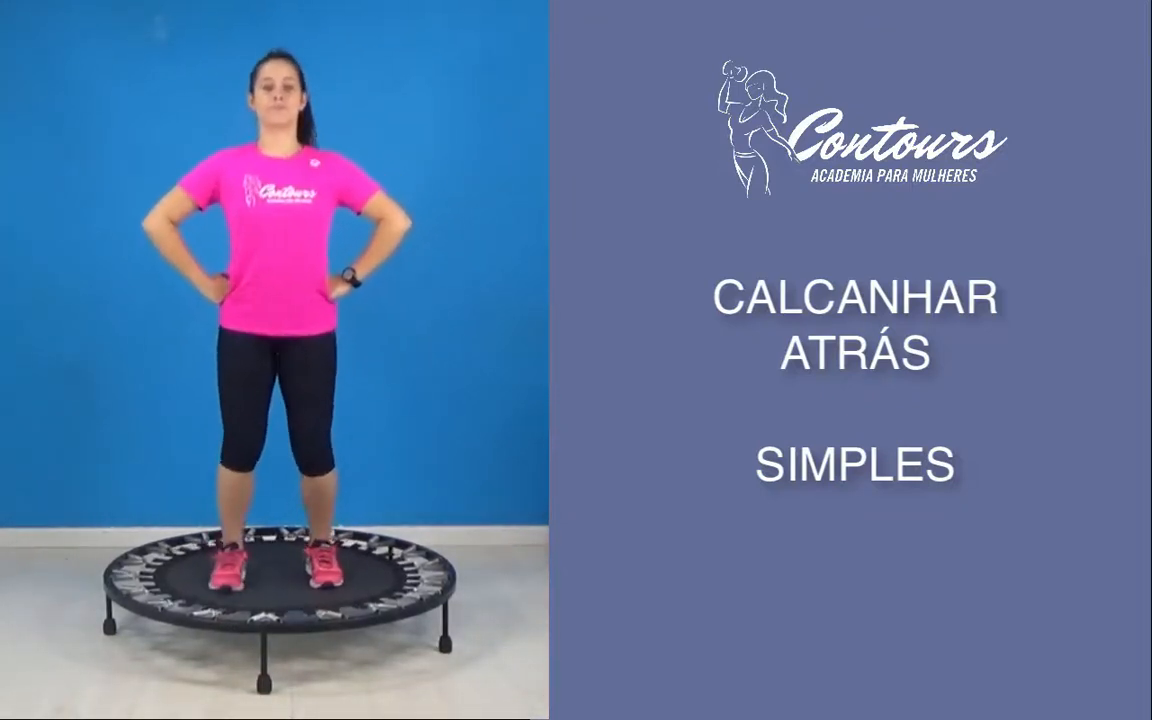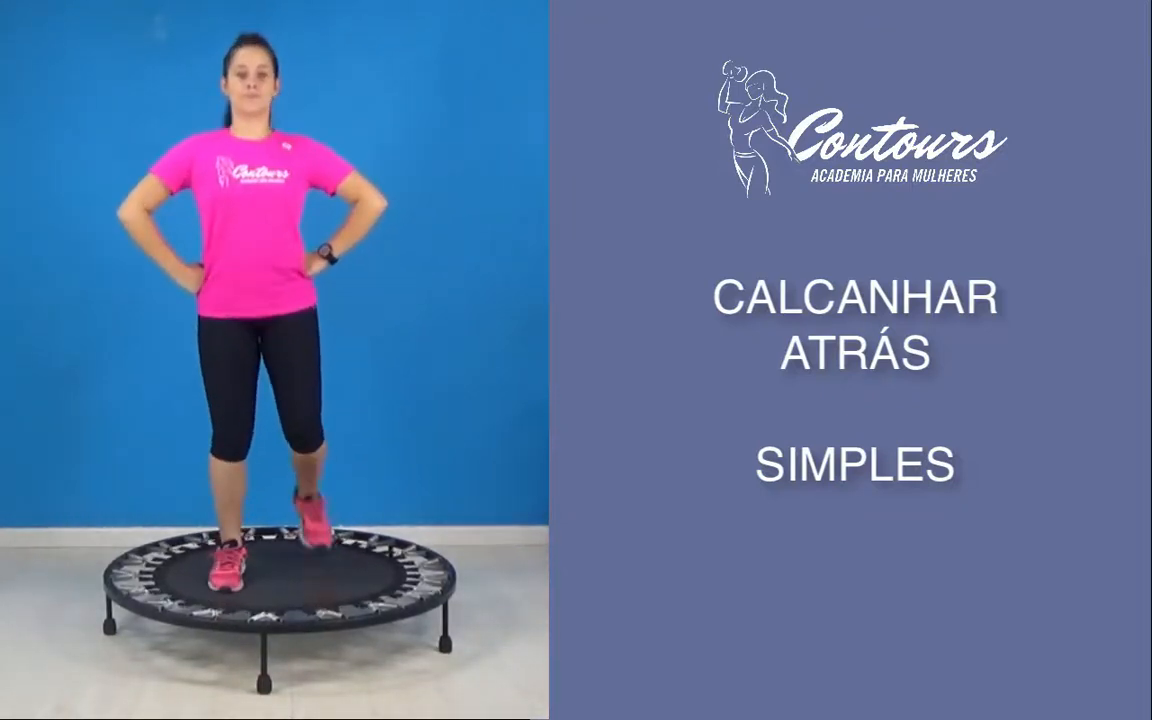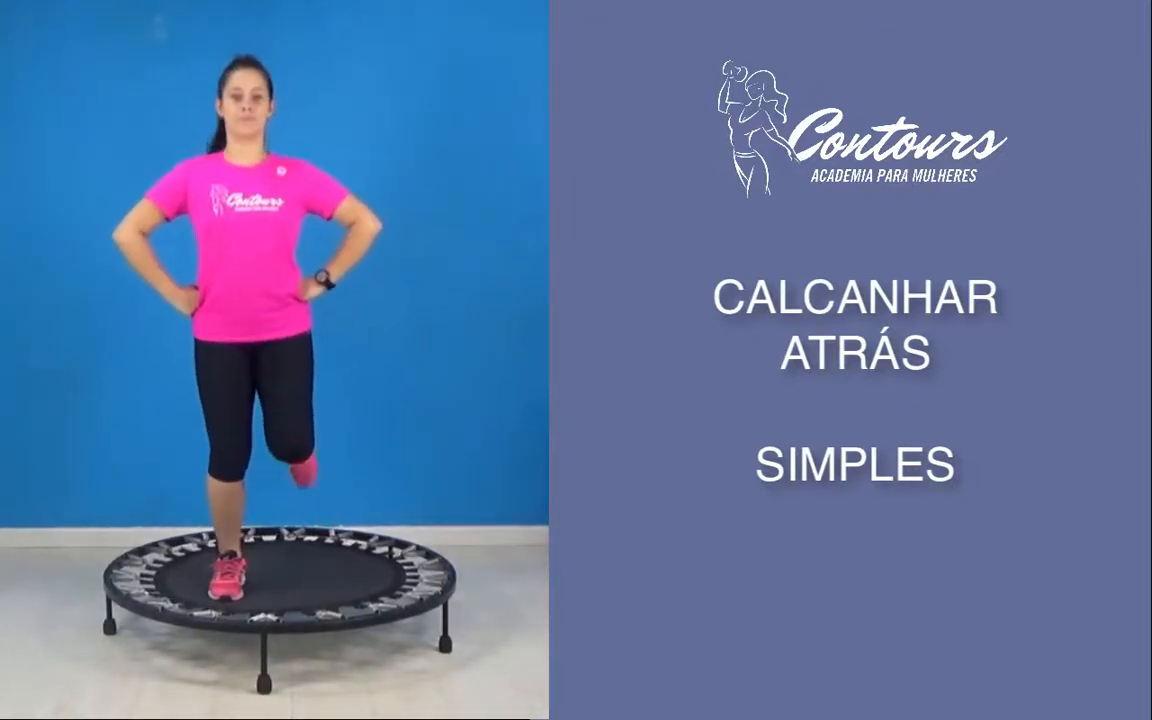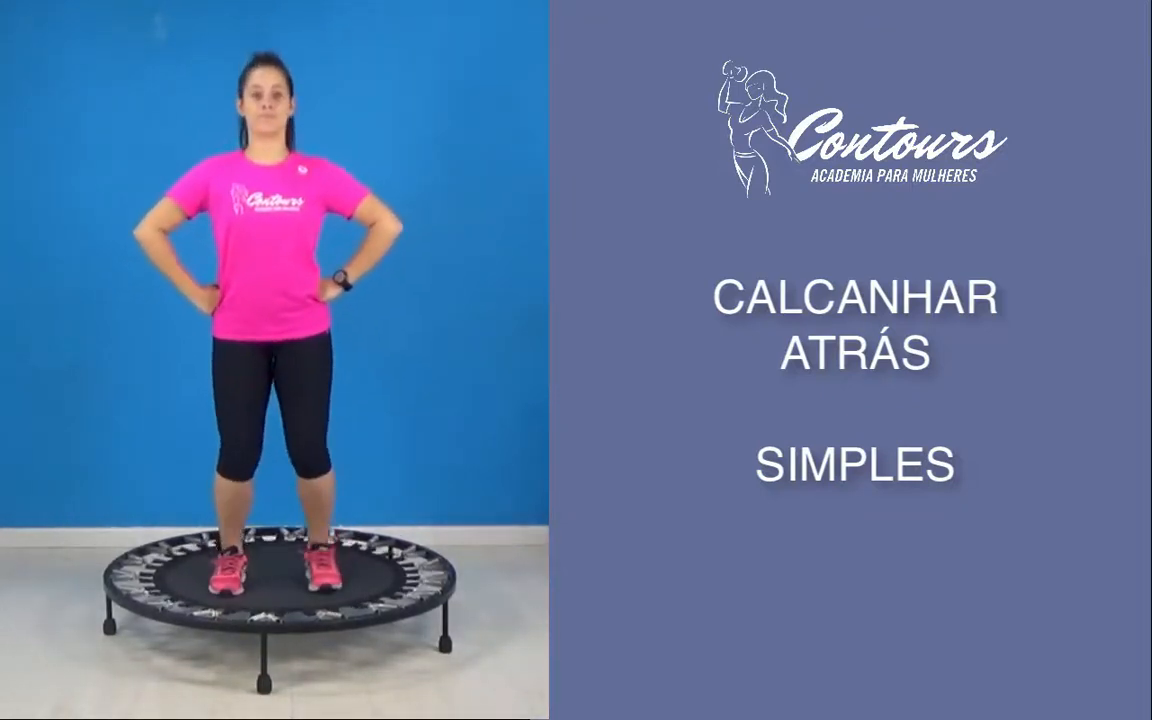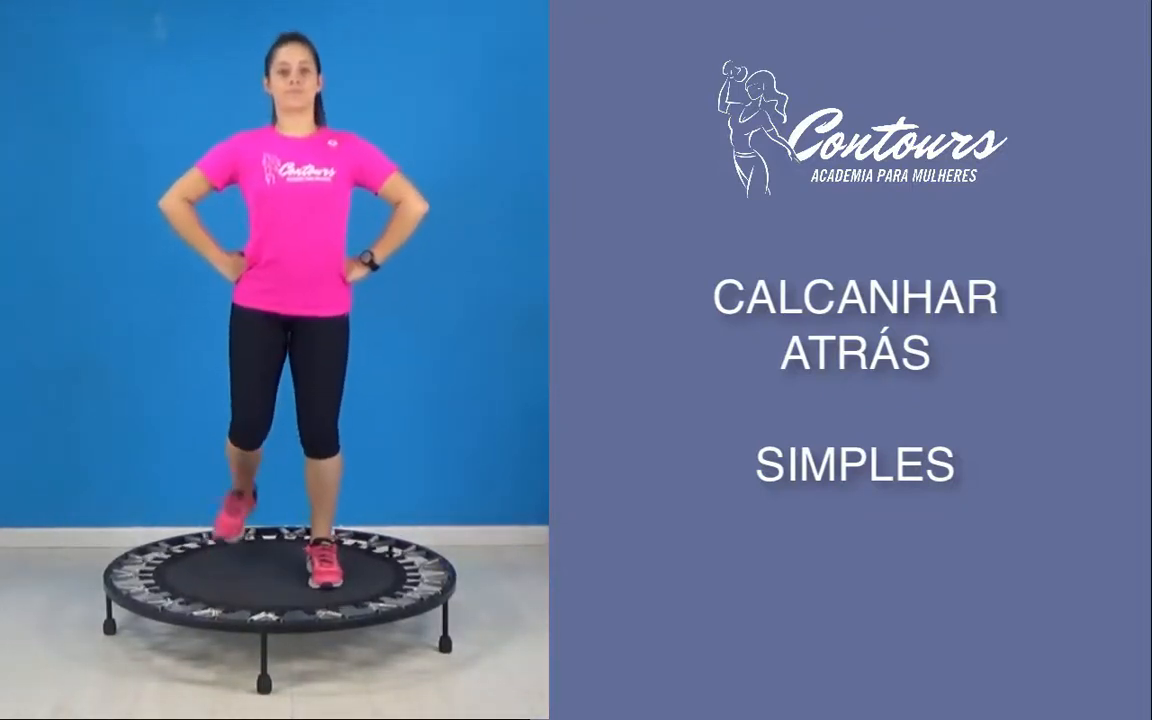
dt=0.3s
person 1, frame 1
left shoulder: (331, 169)
right shoulder: (225, 166)
left elbow: (396, 221)
right elbow: (158, 222)
left wrist: (350, 278)
right wrist: (205, 283)
left hip: (311, 331)
right hip: (243, 330)
left knee: (313, 447)
right knee: (241, 445)
left ankle: (322, 547)
right ankle: (231, 549)
person 1, frame 2
left shoulder: (303, 152)
right shoulder: (197, 151)
left elbow: (371, 201)
right elbow: (132, 211)
left wrist: (325, 257)
right wrist: (181, 272)
left hip: (291, 310)
right hip: (221, 314)
left knee: (304, 427)
right knee: (231, 433)
left ankle: (308, 496)
right ankle: (230, 547)
person 1, frame 3
left shoulder: (298, 176)
right shoulder: (192, 175)
left elbow: (367, 223)
right elbow: (128, 233)
left wrist: (323, 280)
right wrist: (176, 294)
left hip: (286, 333)
right hip: (218, 336)
left knee: (292, 444)
right knee: (228, 454)
left ankle: (299, 452)
right ankle: (229, 558)
person 1, frame 4
left shoulder: (320, 175)
right shoulder: (213, 174)
left elbow: (386, 224)
right elbow: (150, 231)
left wrist: (341, 281)
right wrist: (196, 292)
left hip: (305, 334)
right hip: (236, 337)
left knee: (309, 451)
right knee: (238, 454)
left ankle: (321, 550)
right ankle: (230, 554)
person 1, frame 5
left shoulder: (349, 150)
right shoulder: (243, 148)
left elbow: (414, 204)
right elbow: (174, 201)
left wrist: (368, 262)
right wrist: (223, 261)
left hip: (326, 312)
right hip: (256, 308)
left knee: (320, 430)
right knee: (249, 423)
left ankle: (322, 544)
right ankle: (240, 493)
